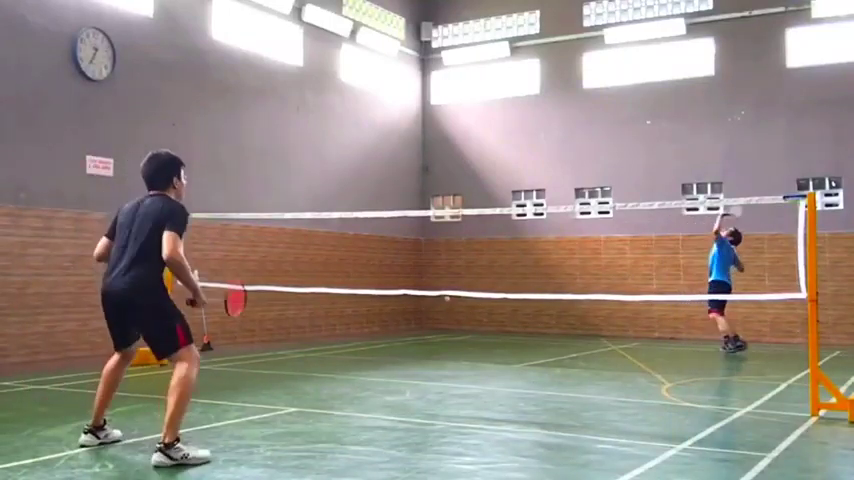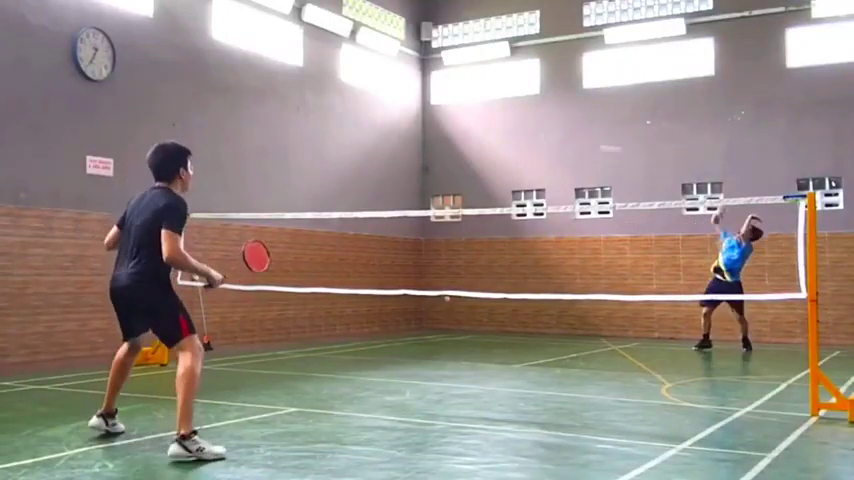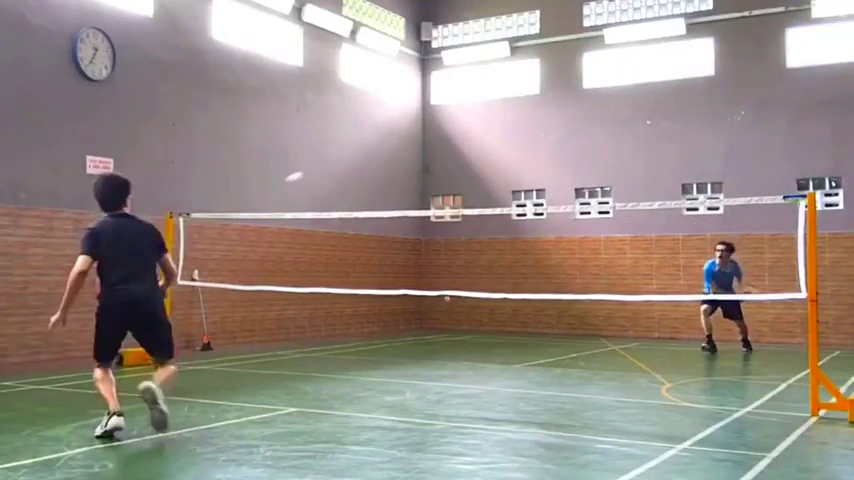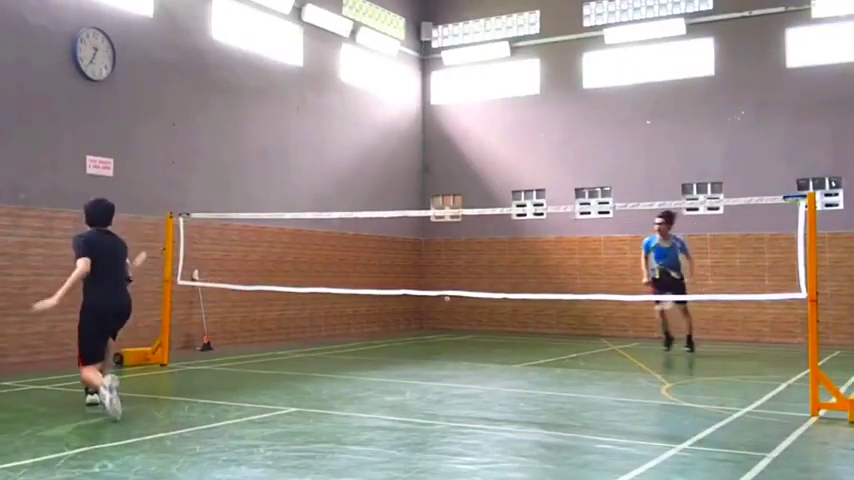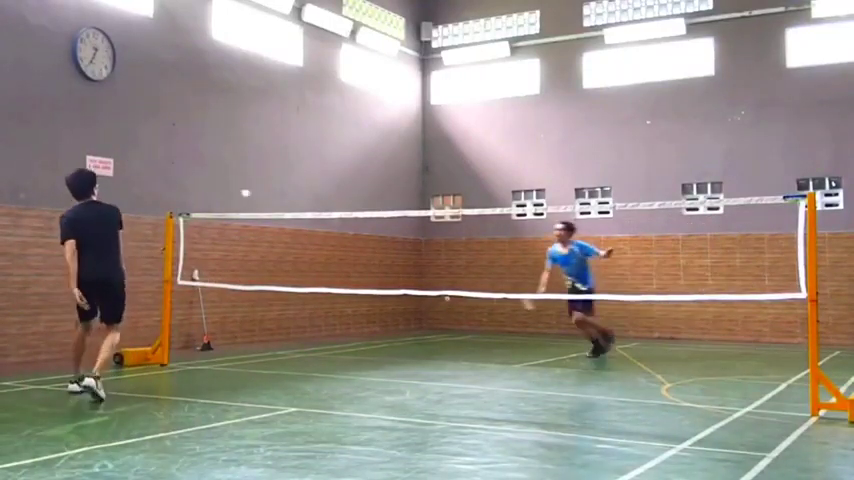
dt=0.4s
person 1, frame 1
left shoulder: (128, 208)
right shoulder: (173, 209)
left elbow: (99, 254)
right elbow: (171, 255)
right wrist: (195, 289)
left hip: (112, 292)
right hip: (144, 293)
left knee: (123, 354)
right knee: (187, 359)
left ankle: (95, 428)
right ankle: (168, 445)
person 1, frame 2
left shoulder: (138, 201)
right shoulder: (173, 204)
left elbow: (110, 241)
right elbow: (170, 255)
right wrist: (209, 273)
left hip: (121, 286)
right hip: (149, 287)
left knee: (132, 344)
right knee: (191, 351)
left ankle: (106, 415)
right ankle: (185, 437)
person 1, frame 3
left shoulder: (95, 232)
right shoulder: (148, 229)
left elbow: (81, 269)
right elbow: (171, 271)
left wrist: (63, 310)
right wrist: (161, 289)
left hip: (113, 305)
right hip: (150, 304)
left knee: (102, 369)
right knee: (166, 365)
left ankle: (114, 413)
right ankle: (153, 387)
person 1, frame 4
left shoulder: (84, 240)
right shoulder: (119, 243)
left elbow: (83, 269)
left wrist: (57, 297)
right wrist: (133, 266)
left hip: (96, 307)
right hip: (122, 305)
left knee: (88, 368)
right knee: (103, 344)
left ankle: (103, 384)
person 1, frame 5
left shoulder: (68, 217)
right shoulder: (112, 212)
left elbow: (71, 251)
left wrist: (74, 287)
left hip: (87, 279)
right hip: (113, 278)
left knee: (84, 327)
right knee: (113, 330)
left ankle: (76, 378)
right ankle: (93, 375)
person 2, frame 1
left shoulder: (723, 243)
right shoulder: (730, 251)
left elbow: (715, 231)
right elbow: (741, 268)
left wrist: (720, 217)
left hip: (718, 282)
right hip: (724, 283)
left knee: (714, 315)
right knee: (719, 314)
left ankle: (736, 340)
right ankle: (728, 340)
person 2, frame 2
left shoulder: (748, 246)
right shoulder: (729, 237)
left elbow: (745, 236)
right elbow: (715, 223)
left wrist: (750, 218)
right wrist: (717, 216)
left hip: (733, 283)
right hip: (718, 281)
left knee: (739, 316)
right knee: (706, 312)
left ankle: (745, 340)
right ankle: (705, 340)
person 2, frame 3
left shoulder: (734, 265)
right shoulder: (709, 267)
left elbow: (740, 280)
right elbow: (713, 289)
right wrist: (724, 294)
left hip: (729, 294)
right hip: (712, 295)
left knee: (740, 322)
right knee: (704, 309)
left ankle: (745, 342)
right ankle: (710, 342)
person 2, frame 4
left shoulder: (678, 241)
right shoulder: (649, 241)
left elbow: (689, 258)
right elbow: (644, 258)
left wrist: (691, 273)
right wrist: (645, 276)
left hip: (675, 278)
right hip: (657, 278)
left knee: (683, 309)
right knee: (660, 309)
left ankle: (689, 340)
right ankle: (667, 337)
person 2, frame 5
left shoulder: (579, 247)
right shoulder: (553, 251)
left elbow: (601, 254)
right elbow: (547, 271)
left wrist: (606, 253)
right wrist: (542, 288)
left hip: (585, 287)
right hip: (572, 287)
left knee: (580, 318)
right knee: (577, 320)
left ankle: (606, 334)
right ankle: (597, 345)
